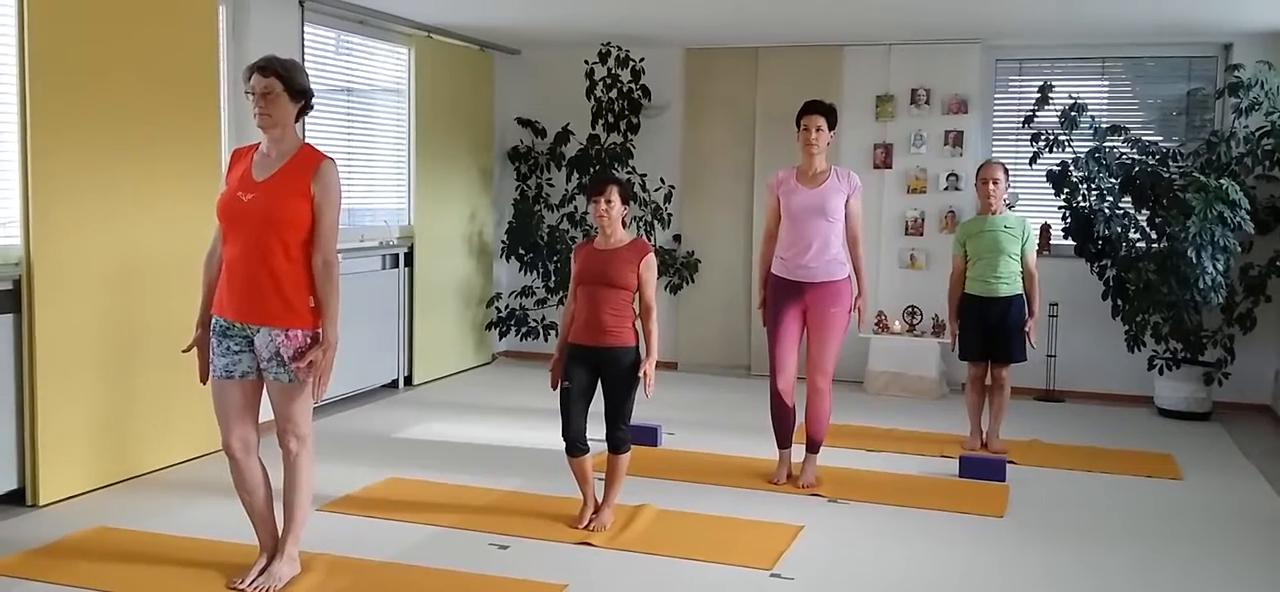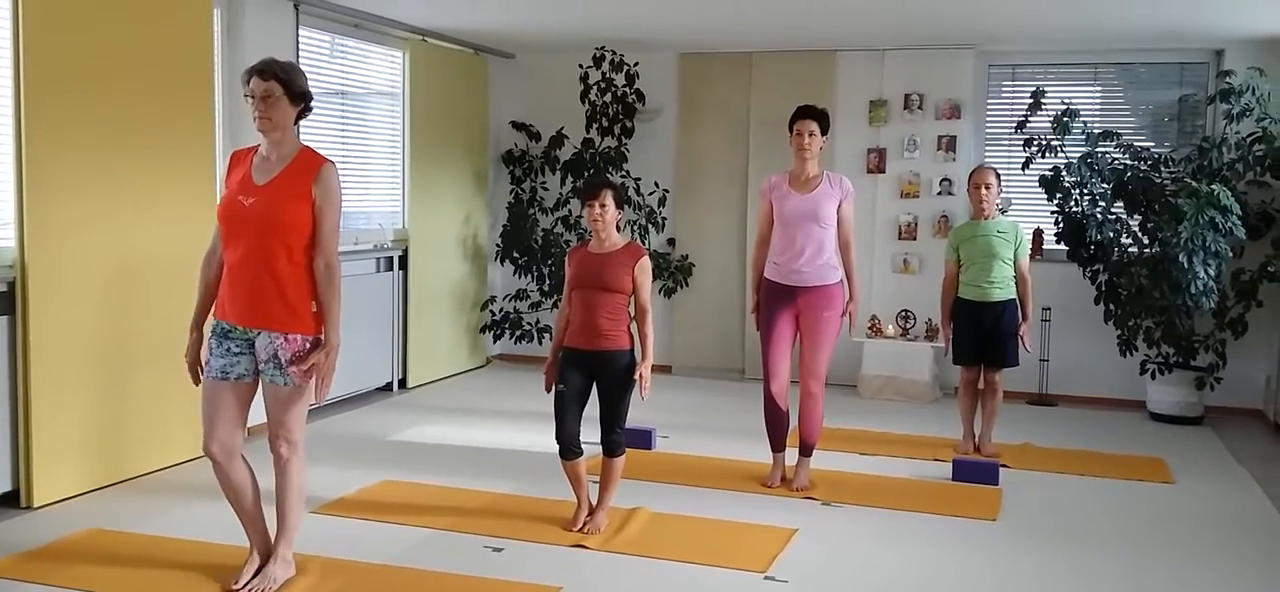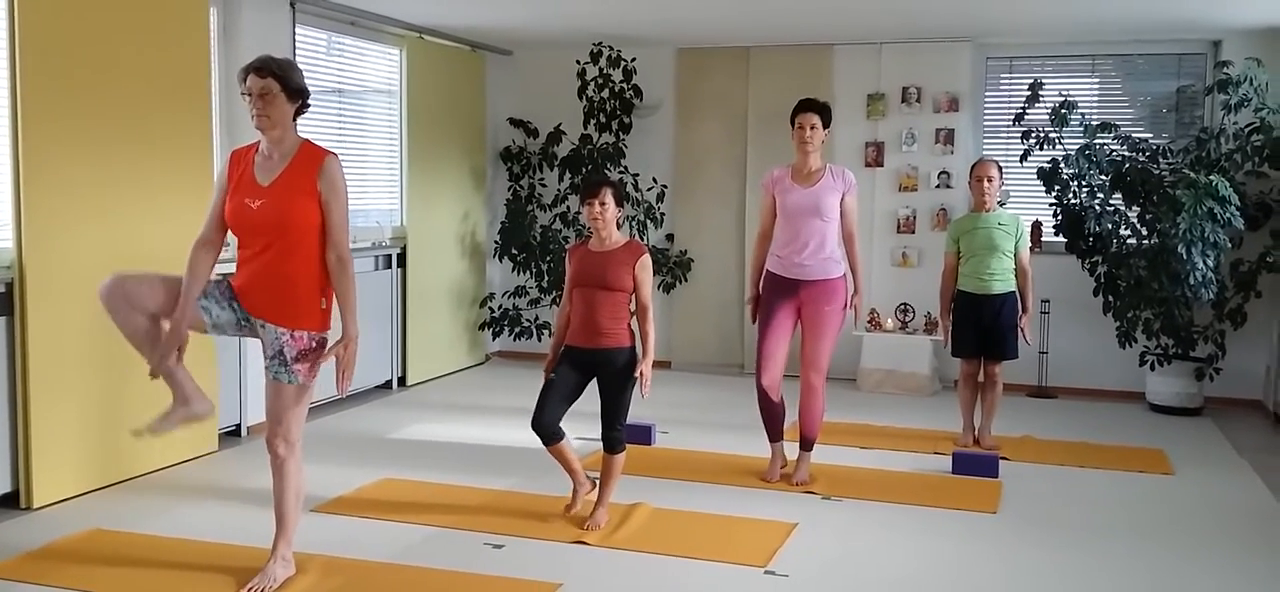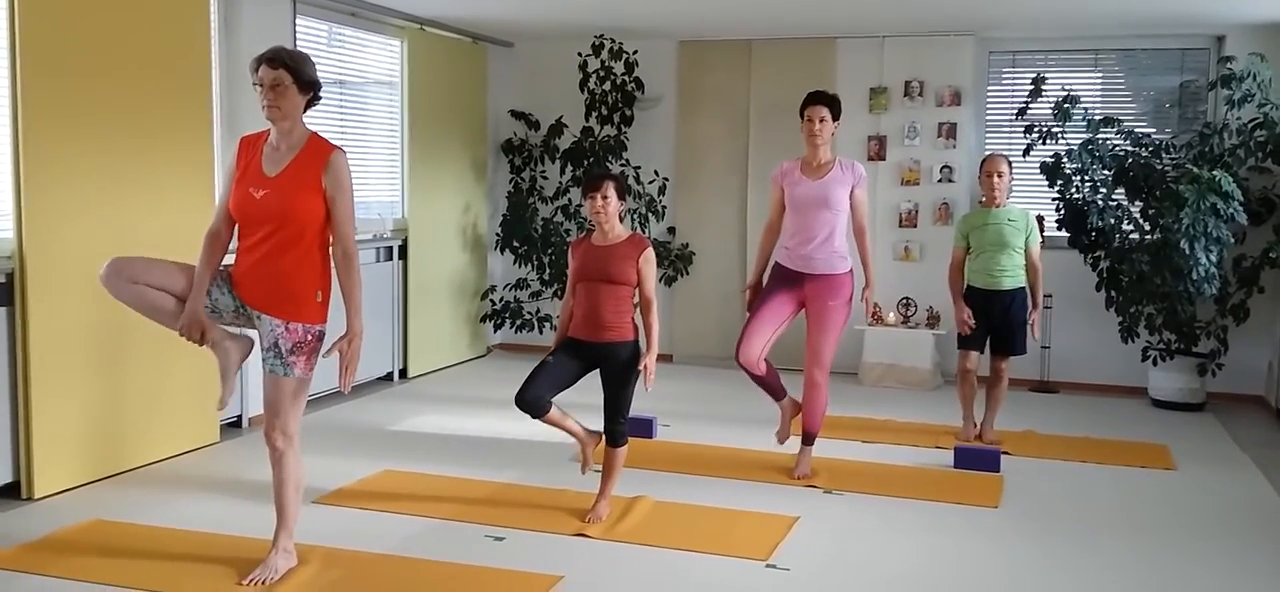
dt=0.7s
person 1, frame 1
left shoulder: (318, 169)
right shoulder: (237, 161)
left elbow: (325, 258)
right elbow: (219, 247)
left wrist: (329, 337)
right wrist: (202, 322)
left hip: (288, 326)
right hip: (231, 324)
left knee: (293, 440)
right knee: (235, 443)
right ankle: (267, 547)
person 1, frame 2
left shoulder: (318, 172)
right shoulder: (236, 163)
left elbow: (326, 261)
right elbow: (217, 251)
left wrist: (331, 340)
right wrist: (197, 326)
left hip: (290, 330)
right hip: (231, 326)
left knee: (285, 445)
right knee: (219, 446)
right ankle: (258, 546)
person 1, frame 3
left shoulder: (322, 166)
right shoulder: (236, 163)
left elbow: (339, 254)
right elbow: (207, 245)
left wrist: (350, 331)
right wrist: (178, 319)
left hip: (296, 319)
right hip: (241, 302)
left knee: (282, 440)
right knee: (118, 292)
right ankle: (188, 395)
person 1, frame 4
left shoulder: (328, 160)
right shoulder: (245, 149)
left elbow: (345, 248)
right elbow: (220, 230)
left wrist: (355, 327)
right wrist: (195, 301)
left hip: (295, 309)
right hip: (241, 292)
left knee: (280, 432)
right knee: (117, 274)
left ankle: (283, 548)
right ankle: (224, 345)
person 2, frame 1
left shoulder: (846, 181)
right shoulder: (780, 181)
left elbow: (854, 238)
right elbow: (769, 237)
left wrist: (862, 289)
right wrist: (761, 287)
left hip: (831, 286)
right hip: (785, 285)
left knee: (820, 379)
right knee: (781, 377)
left ankle: (810, 461)
right ankle: (783, 458)
person 2, frame 2
left shoulder: (839, 187)
right shoulder: (773, 186)
left elbow: (846, 243)
right elbow: (762, 241)
left wrist: (853, 294)
right wrist: (754, 292)
left hip: (823, 291)
right hip: (778, 290)
left knee: (813, 383)
right knee: (774, 382)
left ankle: (804, 464)
right ankle: (777, 461)
person 2, frame 3
left shoulder: (842, 180)
right shoulder: (775, 179)
left elbow: (849, 236)
right elbow: (764, 235)
left wrist: (858, 287)
right wrist: (753, 286)
left hip: (826, 285)
right hip: (780, 283)
left knee: (814, 377)
right knee: (767, 375)
left ankle: (804, 459)
right ankle: (776, 452)
person 2, frame 4
left shoulder: (852, 173)
right shoulder: (785, 172)
left elbow: (861, 229)
right elbow: (773, 226)
left wrist: (870, 281)
right wrist: (756, 276)
left hip: (833, 279)
right hip: (787, 274)
left knee: (818, 371)
right knee: (747, 354)
left ankle: (806, 453)
right ankle: (786, 403)
person 3, frame 1
left shoulder: (641, 253)
right shoulder: (581, 252)
left elbow: (648, 309)
right elbow: (571, 305)
left wrist: (651, 357)
right wrist: (559, 352)
left hip: (621, 352)
right hip: (580, 352)
left knee: (617, 432)
right knee: (572, 432)
left ankle: (608, 505)
right ankle: (588, 500)
person 3, frame 2
left shoulder: (636, 256)
right shoulder: (575, 255)
left elbow: (644, 311)
right elbow: (565, 308)
left wrist: (647, 359)
right wrist: (553, 355)
left hip: (616, 356)
right hip: (576, 355)
left knee: (612, 435)
right knee: (565, 435)
left ankle: (602, 509)
right ankle: (582, 503)
person 3, frame 3
left shoulder: (637, 254)
right shoulder: (575, 253)
left elbow: (645, 309)
right elbow: (566, 306)
left wrist: (647, 357)
right wrist: (553, 352)
left hip: (617, 354)
right hip: (576, 352)
left knee: (612, 431)
right knee: (543, 421)
left ankle: (602, 506)
right ankle: (581, 482)
person 3, frame 4
left shoulder: (640, 248)
right shoulder: (577, 247)
left elbow: (648, 303)
right elbow: (569, 300)
left wrist: (651, 351)
right wrist: (556, 345)
left hip: (620, 347)
right hip: (578, 343)
left knee: (616, 424)
right knee: (528, 397)
left ankle: (603, 499)
right ankle: (585, 435)
person 4, frame 1
left shoulder: (1021, 226)
right shoulder: (966, 228)
left elbow: (1030, 273)
right elbow: (957, 275)
left wrist: (1033, 314)
right wrist: (952, 316)
left hip: (1010, 303)
right hip: (974, 303)
left knee: (1001, 373)
right knee: (976, 372)
left ankle: (994, 434)
right ankle: (975, 432)
person 4, frame 2
left shoulder: (1014, 231)
right shoulder: (958, 234)
left elbow: (1023, 277)
right elbow: (950, 280)
left wrist: (1026, 318)
right wrist: (945, 320)
left hip: (1002, 308)
right hip: (967, 307)
left knee: (994, 378)
right knee: (968, 376)
left ankle: (986, 437)
right ankle: (967, 435)
person 4, frame 3
left shoulder: (1015, 224)
right shoulder: (958, 226)
left elbow: (1024, 270)
right elbow: (949, 272)
left wrist: (1026, 311)
right wrist: (944, 312)
left hip: (1003, 301)
right hip: (967, 300)
left knee: (993, 370)
right knee: (968, 369)
left ankle: (985, 430)
right ankle: (967, 428)
person 4, frame 4
left shoulder: (1025, 219)
right shoulder: (968, 220)
left elbow: (1033, 265)
right elbow: (956, 266)
left wrist: (1036, 306)
right wrist: (958, 303)
left hip: (1012, 298)
right hip: (976, 296)
left knee: (1000, 366)
right knee: (966, 365)
left ankle: (988, 425)
right ankle: (968, 421)
